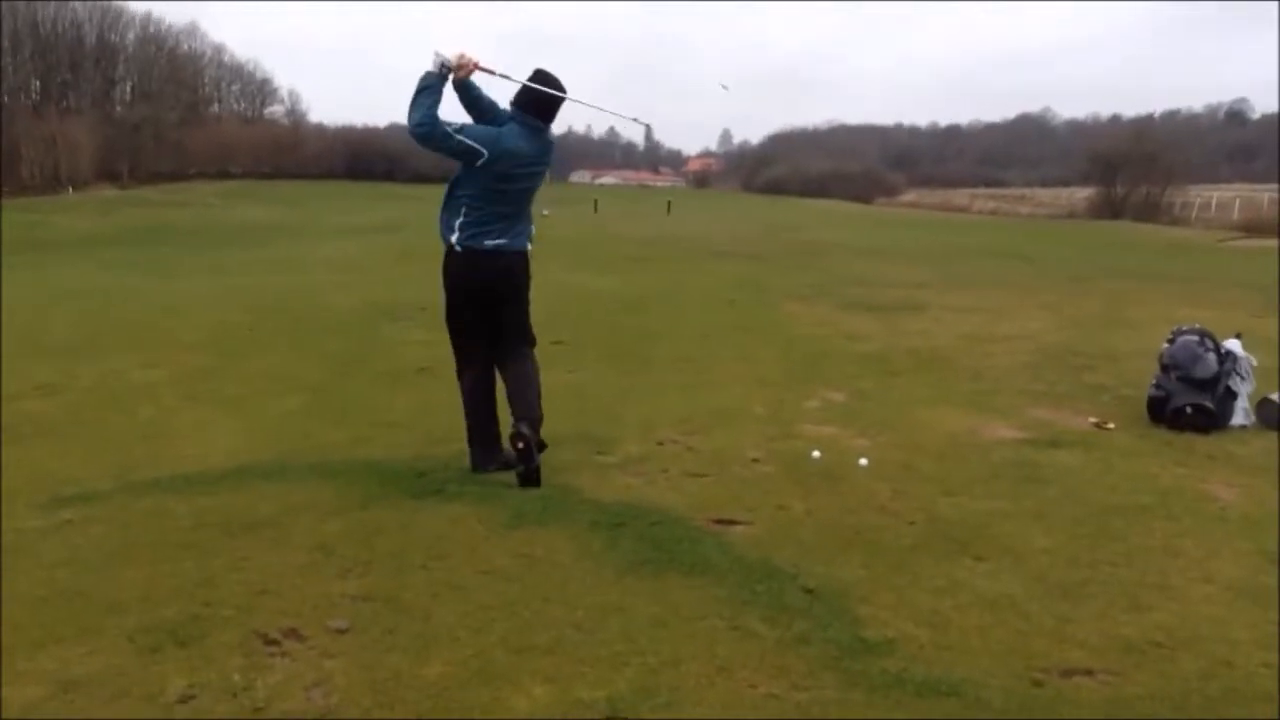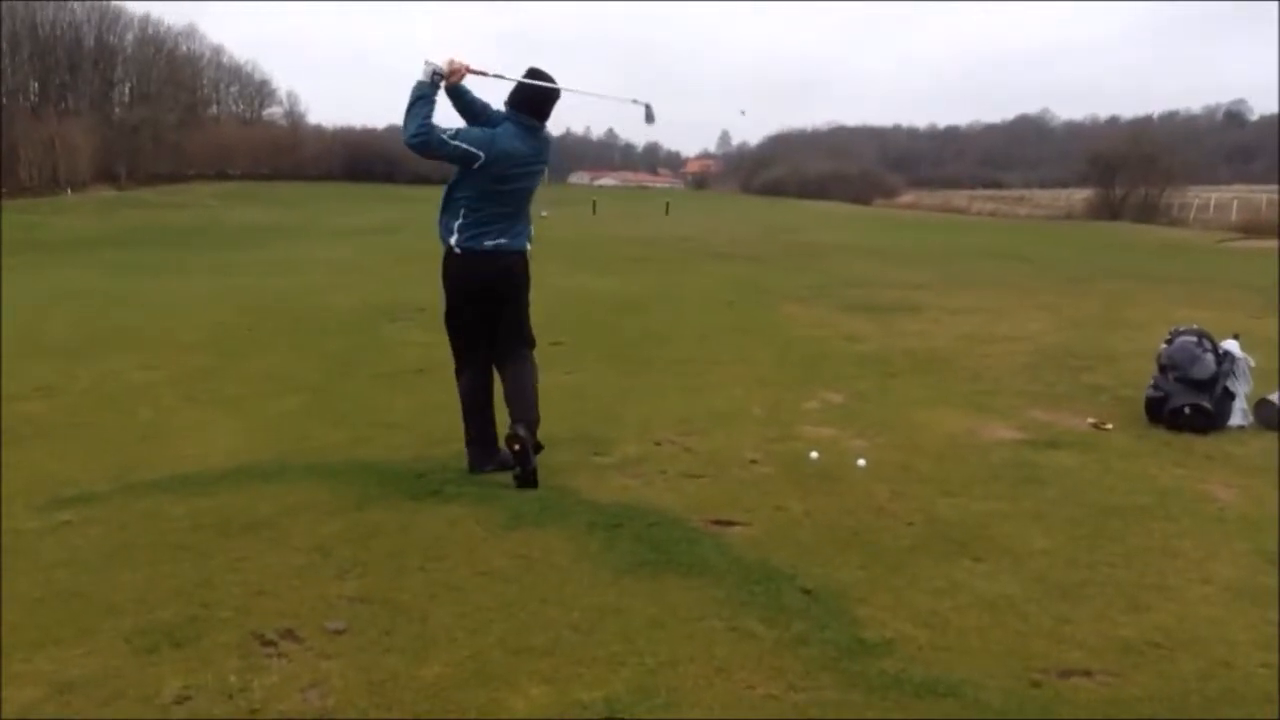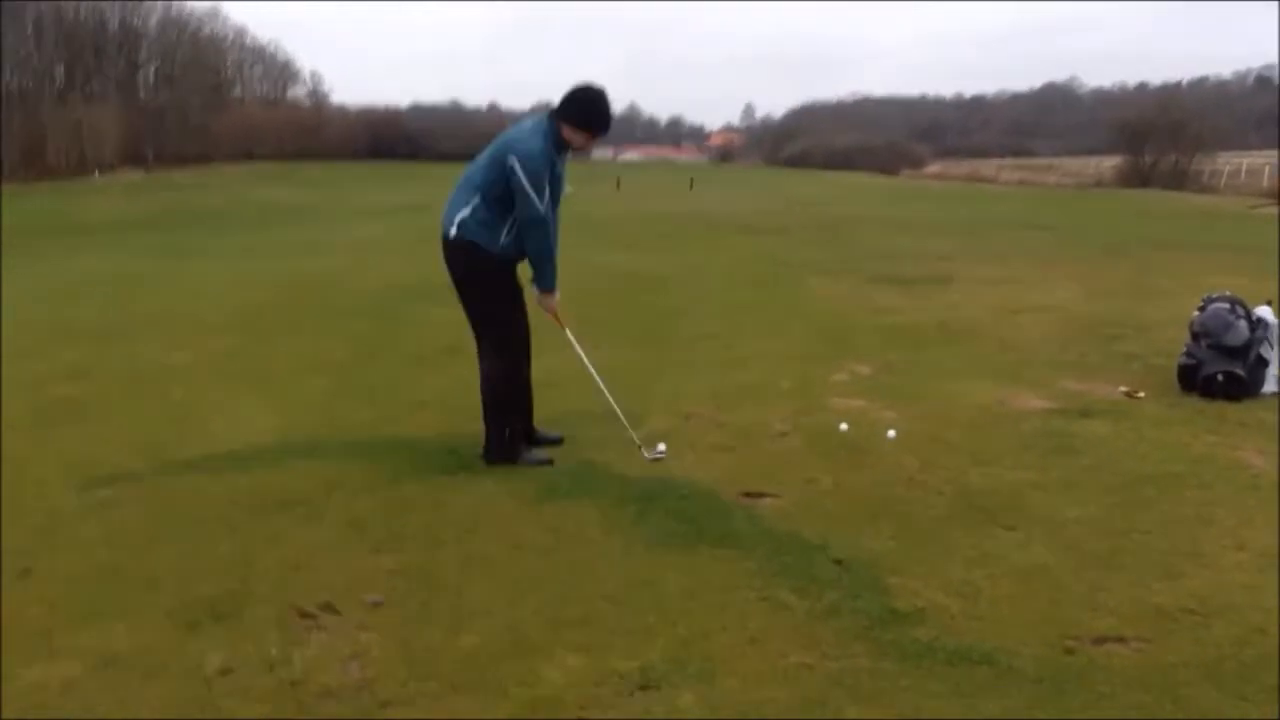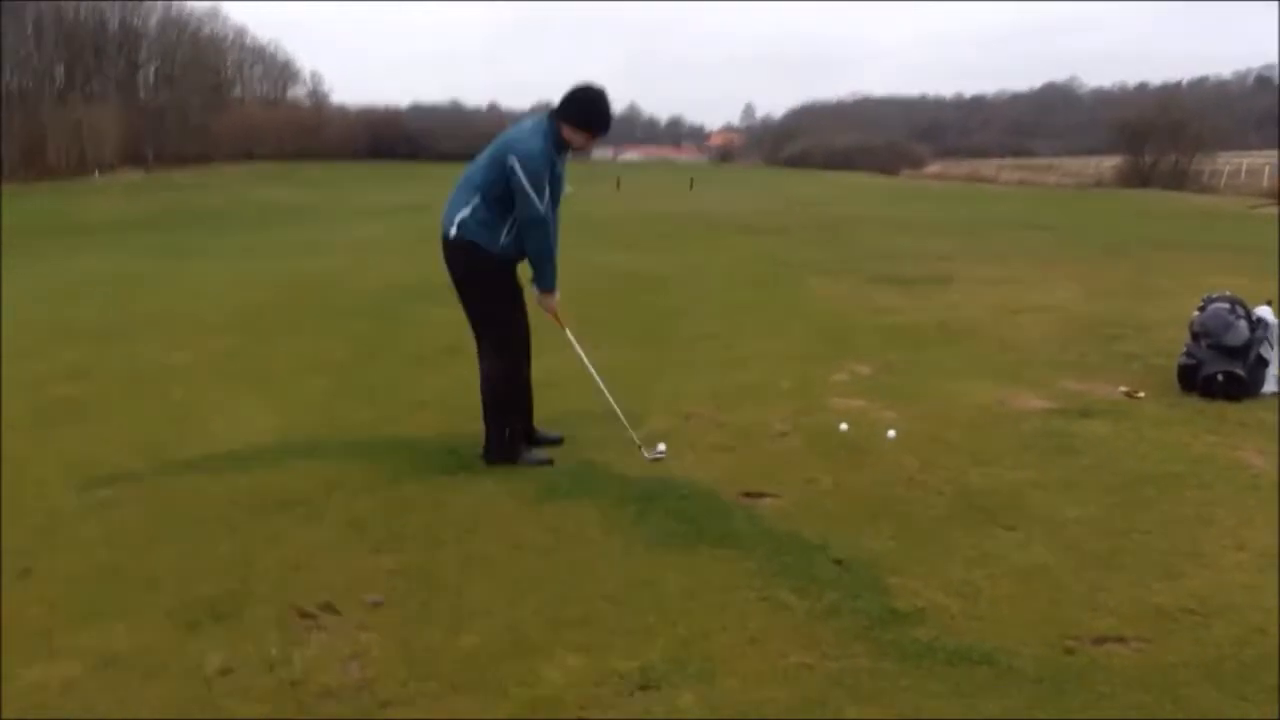
dt=0.2s
person 1, frame 1
left shoulder: (493, 144)
right shoulder: (542, 145)
left elbow: (422, 127)
right elbow: (497, 117)
left wrist: (440, 73)
right wrist: (464, 82)
left hip: (467, 261)
right hip: (512, 261)
left knee: (474, 359)
right knee: (517, 349)
left ankle: (486, 449)
right ankle: (527, 426)
person 1, frame 2
left shoulder: (491, 145)
right shoulder: (538, 143)
left elbow: (418, 136)
left wrist: (431, 81)
right wrist: (455, 87)
left hip: (467, 261)
right hip: (512, 261)
left knee: (473, 359)
right knee: (517, 350)
left ankle: (484, 451)
right ankle: (524, 429)
person 1, frame 3
left shoulder: (547, 142)
right shoulder: (531, 149)
left elbow: (542, 215)
right elbow: (535, 220)
left wrist: (544, 278)
right wrist: (546, 284)
left hip: (489, 244)
right hip: (473, 245)
left knee: (511, 339)
right knee: (501, 342)
left ankle: (519, 431)
right ankle: (503, 443)
person 1, frame 4
left shoulder: (550, 142)
right shoulder: (530, 149)
left elbow: (546, 217)
right elbow: (535, 221)
left wrist: (544, 279)
right wrist: (546, 285)
left hip: (491, 246)
right hip: (472, 244)
left knee: (514, 339)
right knee: (501, 343)
left ankle: (520, 428)
right ankle: (502, 444)
